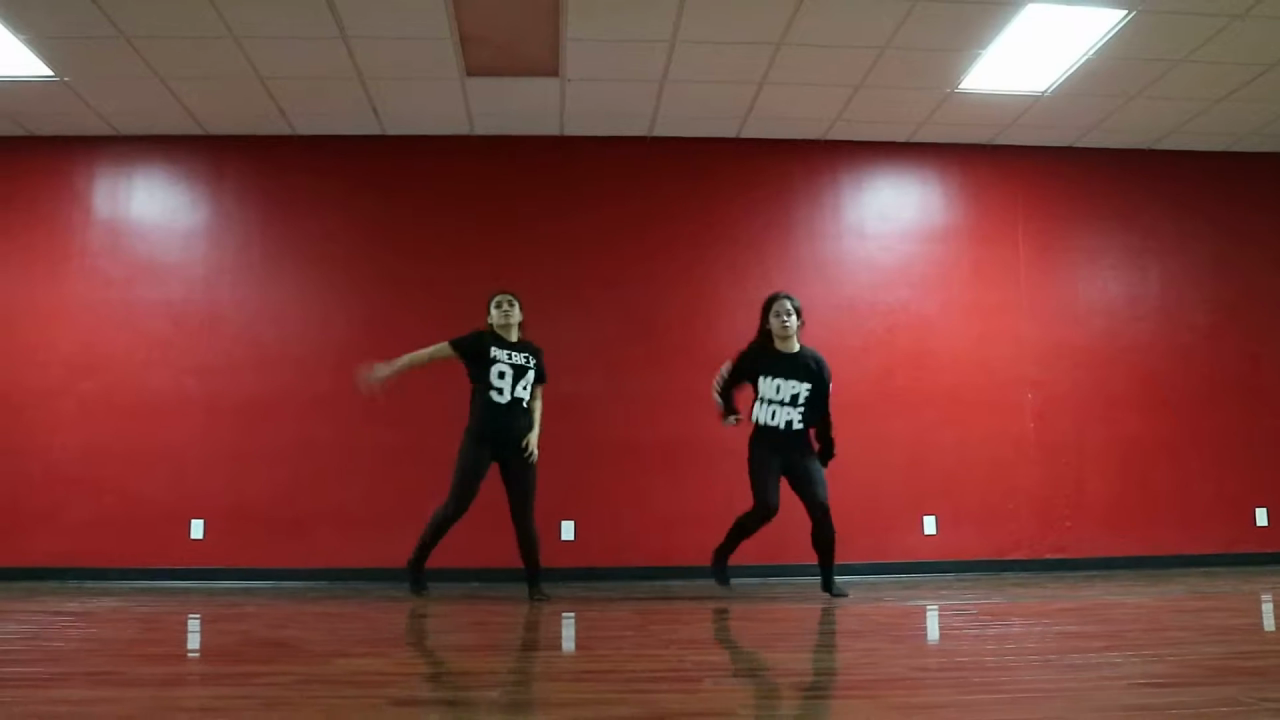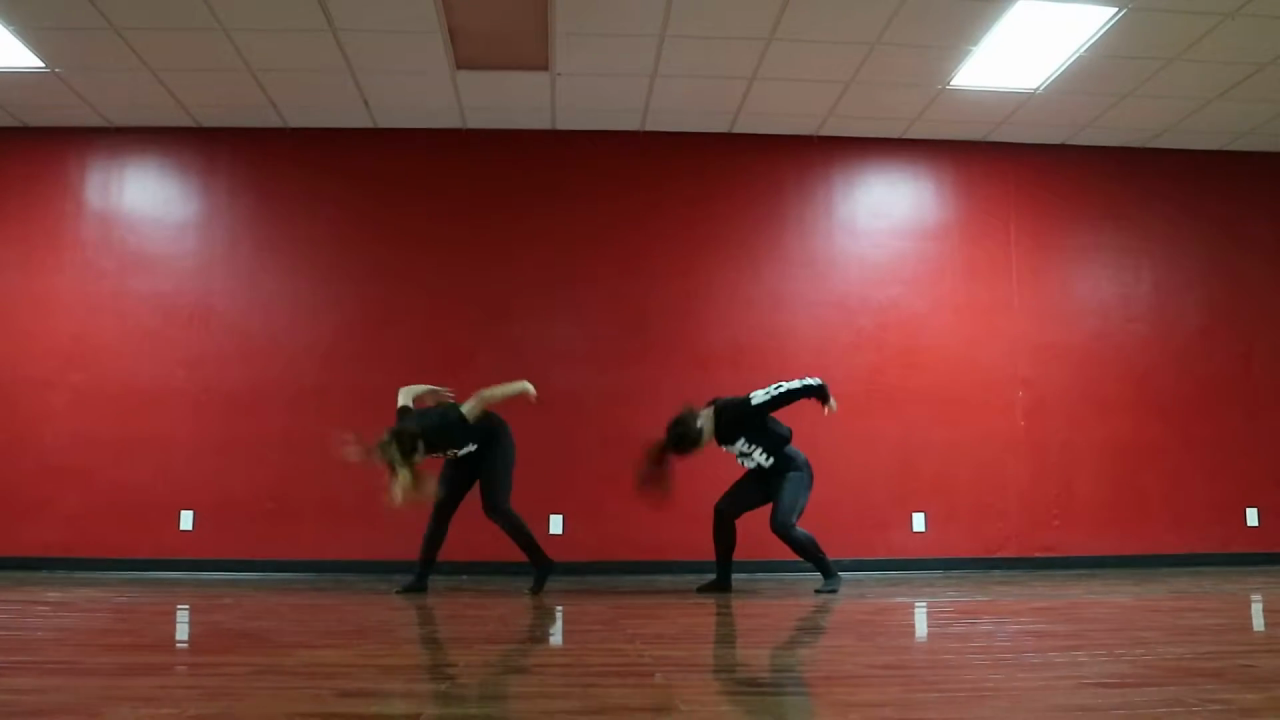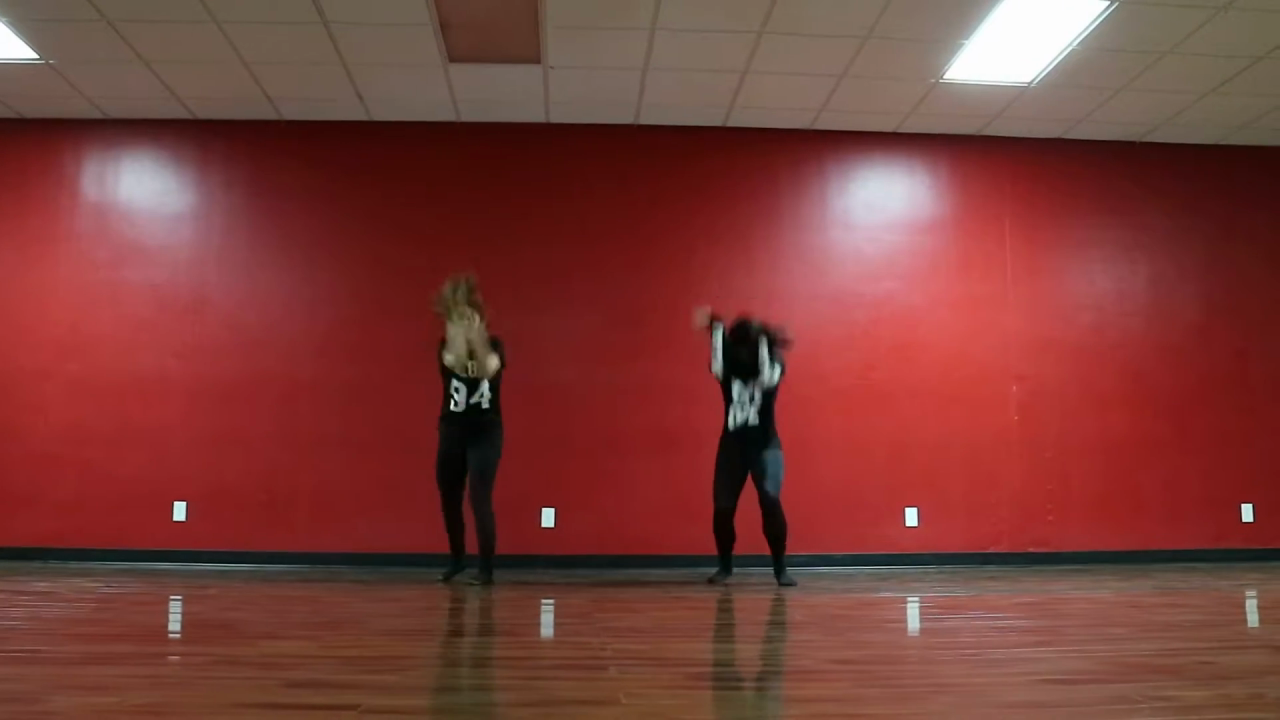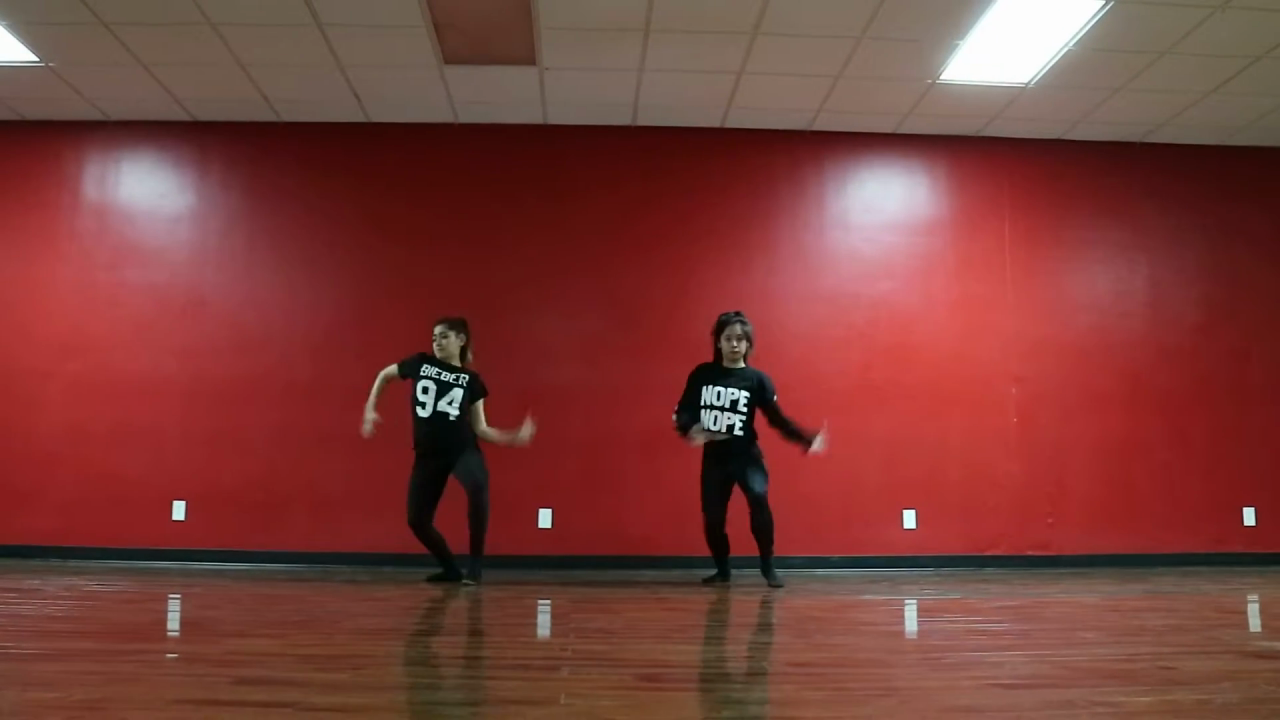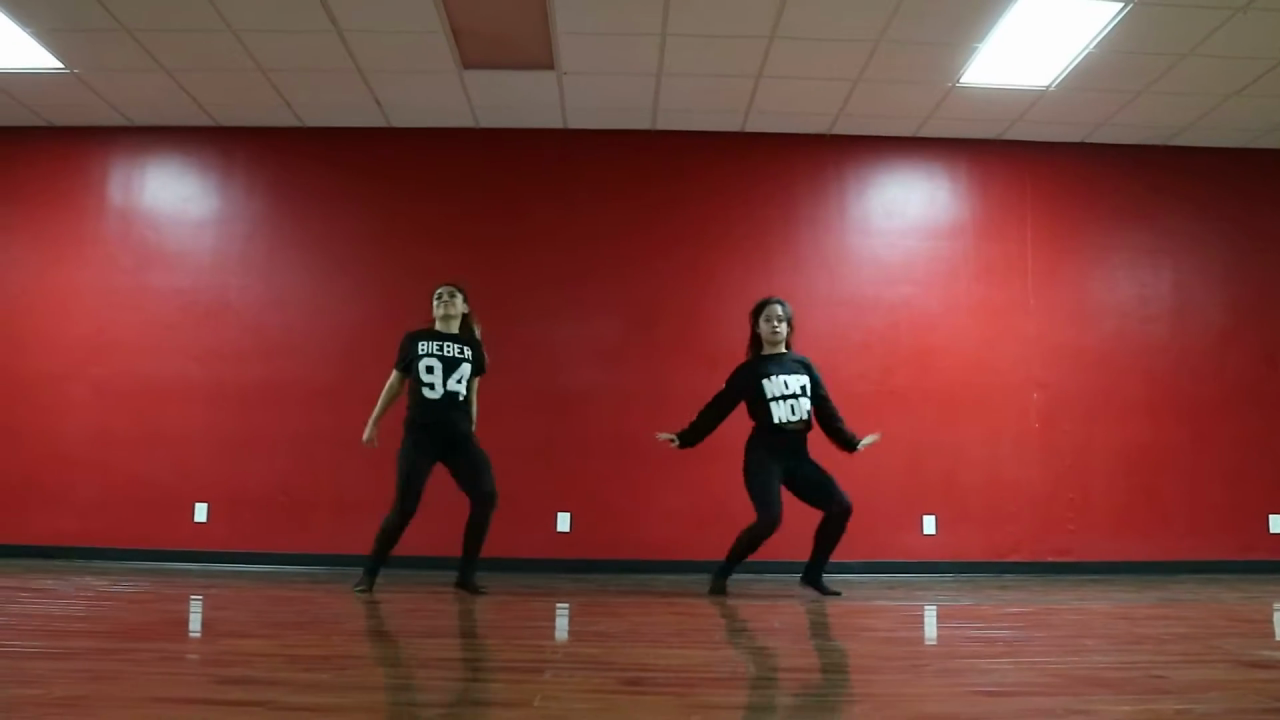
dt=1s
person 1, frame 1
left shoulder: (534, 353)
right shoulder: (480, 341)
right elbow: (432, 352)
left wrist: (535, 432)
right wrist: (389, 369)
left hip: (518, 442)
right hip: (481, 438)
left knee: (524, 515)
right knee: (456, 505)
left ankle: (534, 583)
right ankle: (416, 566)
person 1, frame 2
left shoulder: (441, 427)
right shoulder: (405, 427)
left elbow: (480, 400)
right elbow: (406, 392)
left wrist: (519, 386)
right wrist: (435, 391)
left hip: (494, 442)
right hip: (465, 451)
left knee: (496, 509)
right knee: (441, 510)
left ankle: (543, 566)
right ankle: (421, 577)
person 1, frame 3
left shoulder: (493, 348)
right shoulder: (448, 347)
left elbow: (487, 368)
right elbow: (456, 362)
left wrist: (479, 337)
left hip: (486, 434)
right hip: (452, 434)
left knee: (479, 499)
right knee: (449, 500)
left ankle: (486, 569)
right ankle: (456, 560)
person 1, frame 4
left shoulder: (473, 380)
right shoulder: (420, 364)
left elbow: (481, 429)
right elbow: (384, 375)
left wrist: (515, 437)
right wrist: (370, 408)
left hip: (463, 450)
right hip: (427, 455)
left knee: (477, 486)
right knee: (417, 521)
left ankle: (475, 564)
right ankle: (450, 567)
person 1, frame 5
left shoulder: (473, 347)
right shoulder: (414, 340)
right elbow: (394, 385)
left wrist: (471, 438)
right wrist: (371, 425)
left hip: (459, 436)
right hip: (419, 435)
left knee: (486, 495)
right knee: (405, 507)
left ankle: (466, 573)
right ankle: (370, 571)
person 2, frame 1
left shoulder: (816, 363)
right shoulder: (756, 355)
left elbow: (823, 412)
right elbow: (725, 380)
left wrist: (827, 452)
right wrist: (728, 412)
left hip: (801, 448)
right hip: (765, 445)
left knee: (820, 507)
right knee: (766, 507)
left ankle: (828, 578)
right ankle: (722, 554)
person 2, frame 2
left shoulder: (733, 410)
right shoulder: (712, 420)
left elbow: (781, 393)
left wrist: (823, 394)
left hip: (792, 469)
right hip: (762, 473)
left knee: (783, 525)
right knee: (723, 511)
left ankle: (830, 574)
right ankle: (723, 578)
person 2, frame 3
left shoulder: (771, 363)
right shoulder: (728, 364)
left elbow: (767, 380)
right elbow: (719, 369)
left wrist: (762, 345)
right wrist: (716, 329)
left hip: (765, 443)
right hip: (732, 444)
left knee: (770, 498)
right knee: (723, 508)
left ankle: (780, 567)
right ankle: (725, 564)
person 2, frame 4
left shoulder: (758, 379)
right shoulder: (701, 374)
left elbow: (777, 419)
right elbow: (682, 410)
left wrist: (808, 440)
right wrist: (690, 428)
left hip: (745, 454)
right hip: (714, 457)
left knee: (758, 496)
right knee: (712, 519)
left ankle: (768, 568)
right ankle: (722, 569)
person 2, frame 5
left shoulder: (803, 365)
right shoulder: (748, 371)
left elbow: (824, 410)
right elbow: (717, 409)
left wrist: (850, 441)
right wrist: (685, 438)
left hip: (798, 454)
right hip: (763, 454)
left knee: (841, 507)
right knee: (769, 519)
left ankle: (812, 573)
right ankle: (723, 572)
